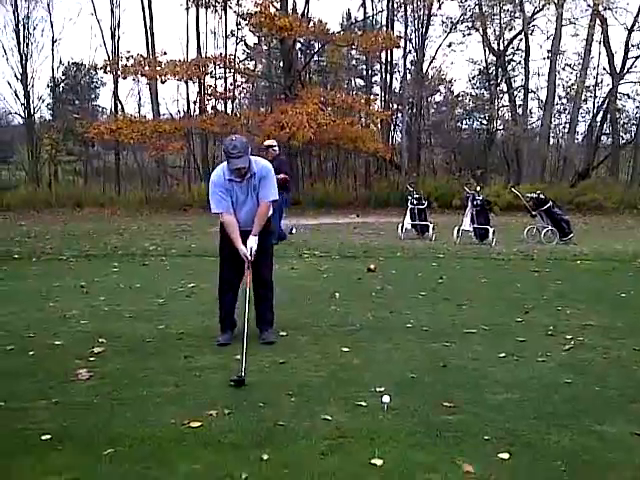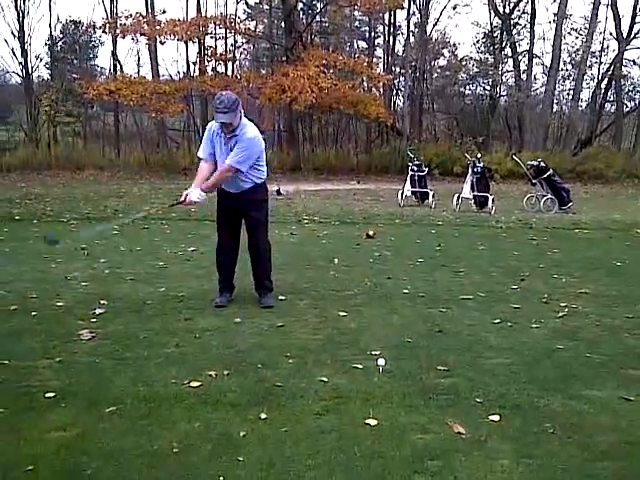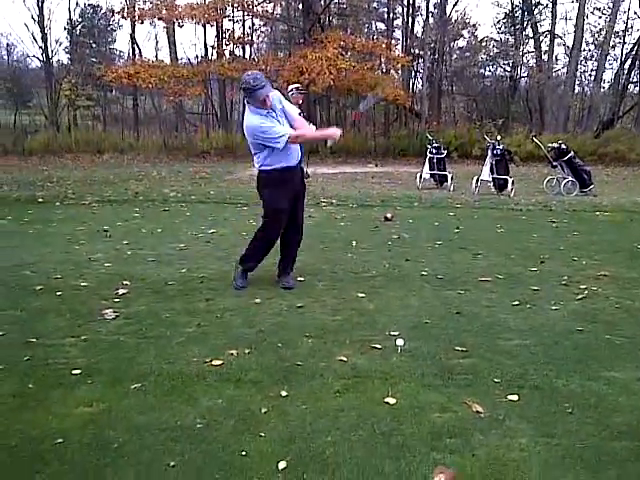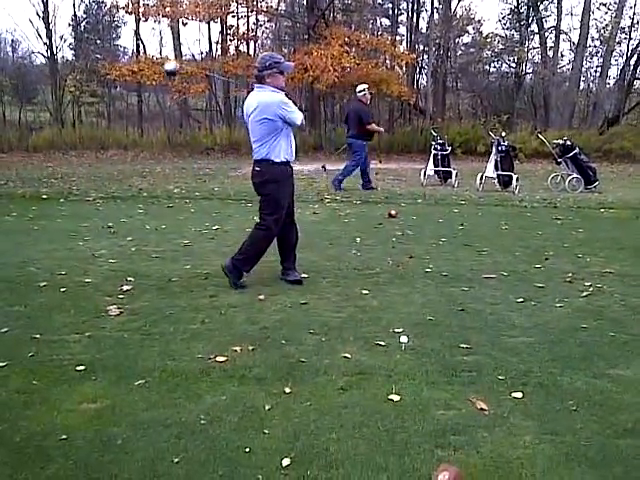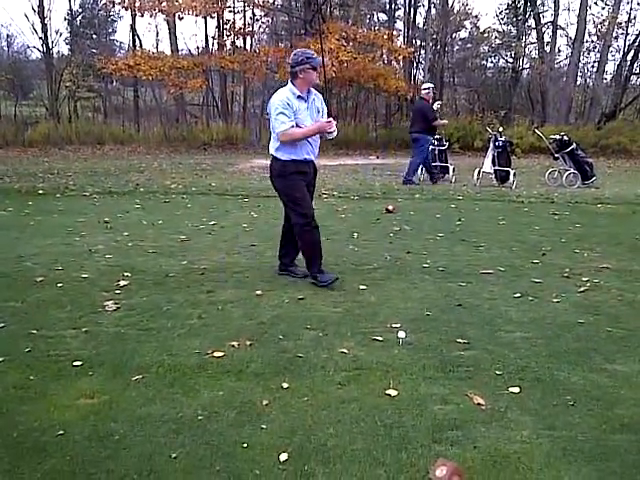
dt=1s
person 1, frame 1
left shoulder: (264, 168)
right shoulder: (218, 177)
left elbow: (265, 204)
right elbow: (226, 215)
left wrist: (254, 236)
right wrist: (239, 245)
left hip: (261, 229)
right hip: (231, 231)
left knee: (263, 279)
right knee: (228, 280)
left ankle: (266, 326)
right ankle: (227, 327)
person 1, frame 2
left shoulder: (250, 137)
right shoulder: (212, 129)
left elbow: (227, 170)
right elbow: (207, 162)
left wrist: (202, 190)
right wrist: (194, 188)
left hip: (253, 194)
right hip: (225, 193)
left knee: (259, 244)
right knee: (225, 245)
left ankle: (265, 290)
right ankle: (225, 289)
person 1, frame 3
left shoulder: (275, 97)
right shoulder: (254, 122)
left elbow: (298, 122)
right elbow: (293, 137)
left wrist: (312, 131)
right wrist: (326, 133)
left hip: (294, 171)
right hip: (273, 178)
left knee: (294, 226)
right knee: (273, 226)
left ankle: (286, 271)
right ankle: (244, 267)
person 1, frame 4
left shoulder: (253, 98)
right shoulder: (276, 101)
right elbow: (299, 120)
right wrist: (289, 106)
left hip: (273, 169)
right hip: (273, 171)
left knee: (286, 219)
right knee: (270, 223)
left ankle: (289, 267)
right ankle: (237, 265)
person 1, frame 5
left shoulder: (316, 97)
right shoulder: (281, 98)
left elbow: (319, 129)
right elbow: (285, 135)
left wrist: (328, 129)
right wrist: (316, 128)
left hip: (308, 166)
right hip: (286, 169)
left knee: (295, 217)
right knee: (305, 218)
left ankle: (286, 263)
right ankle: (316, 271)
